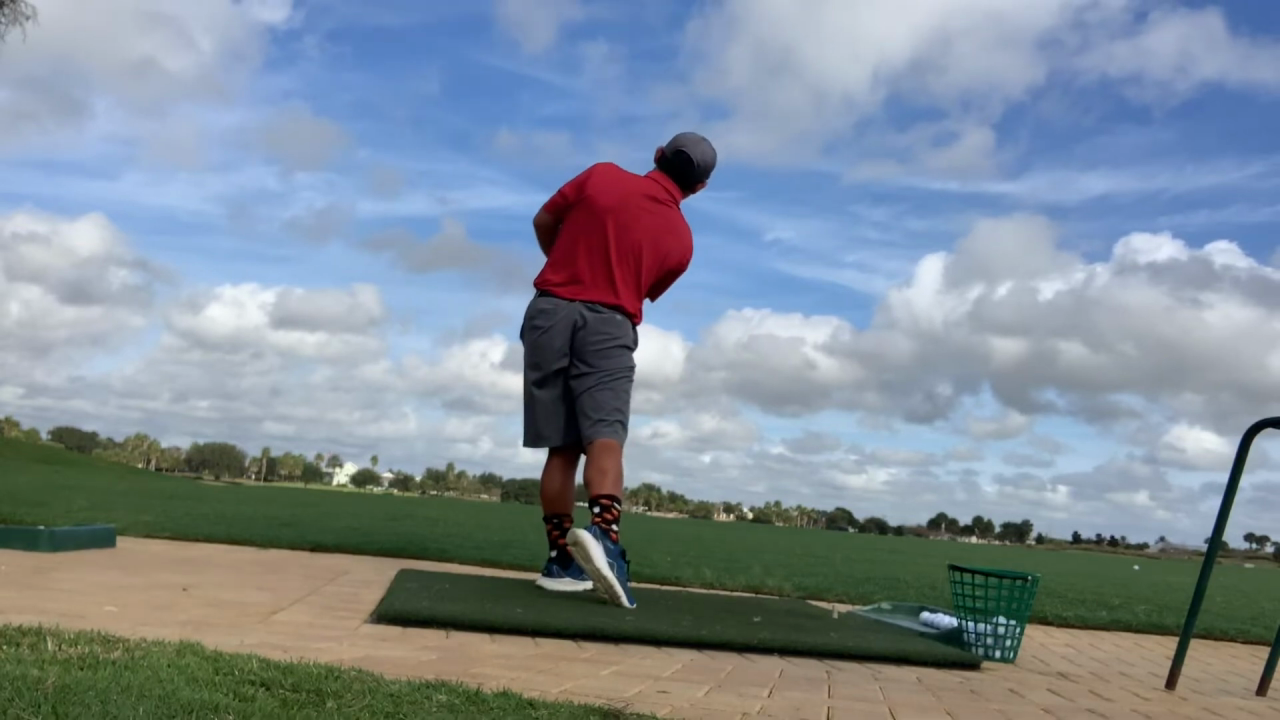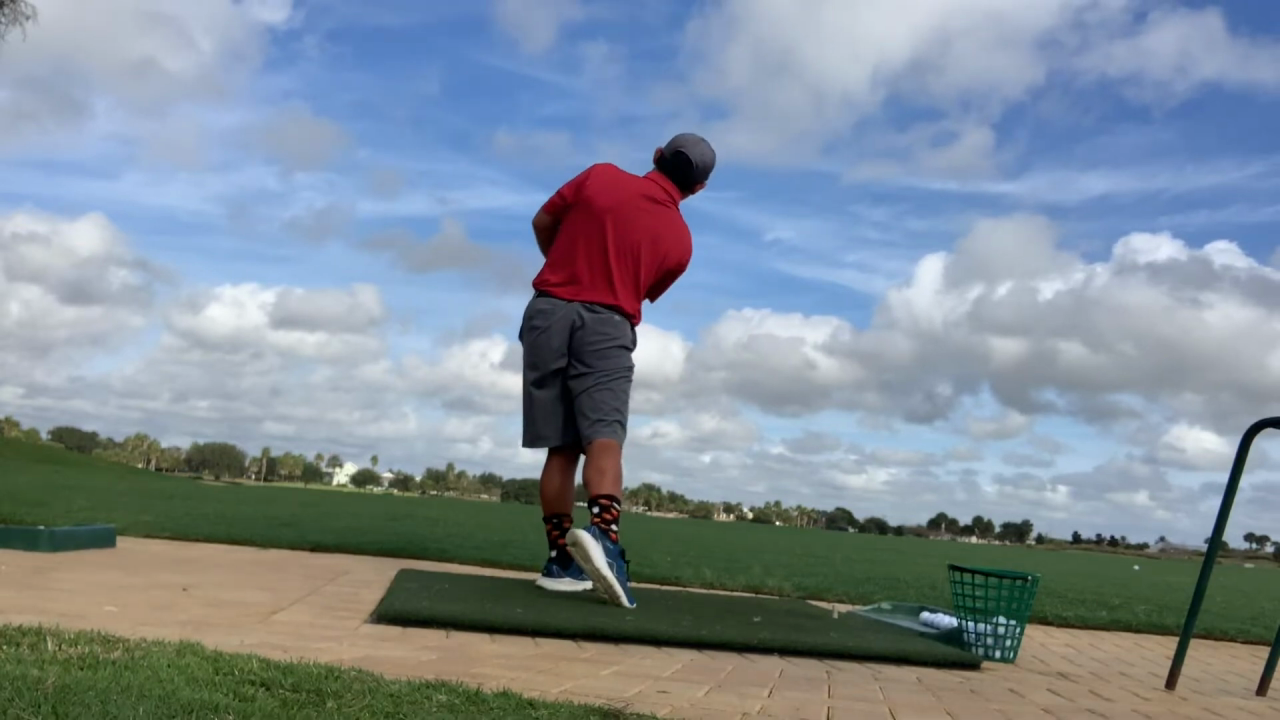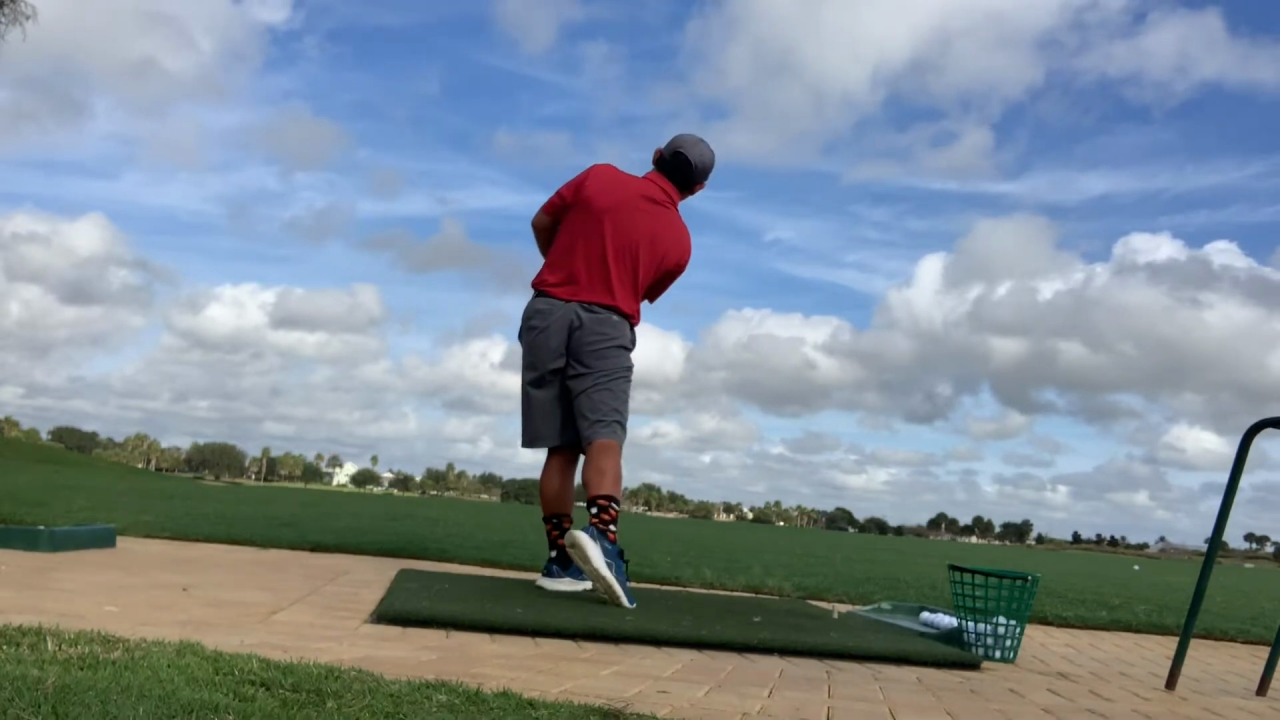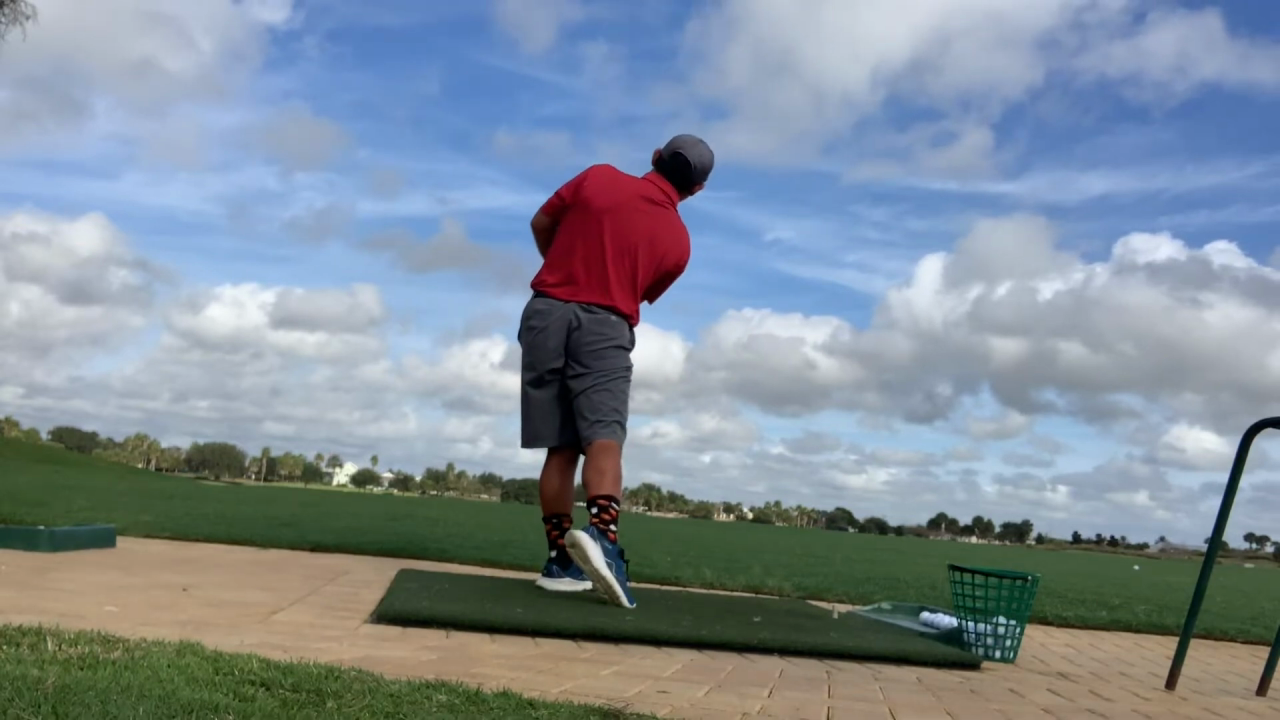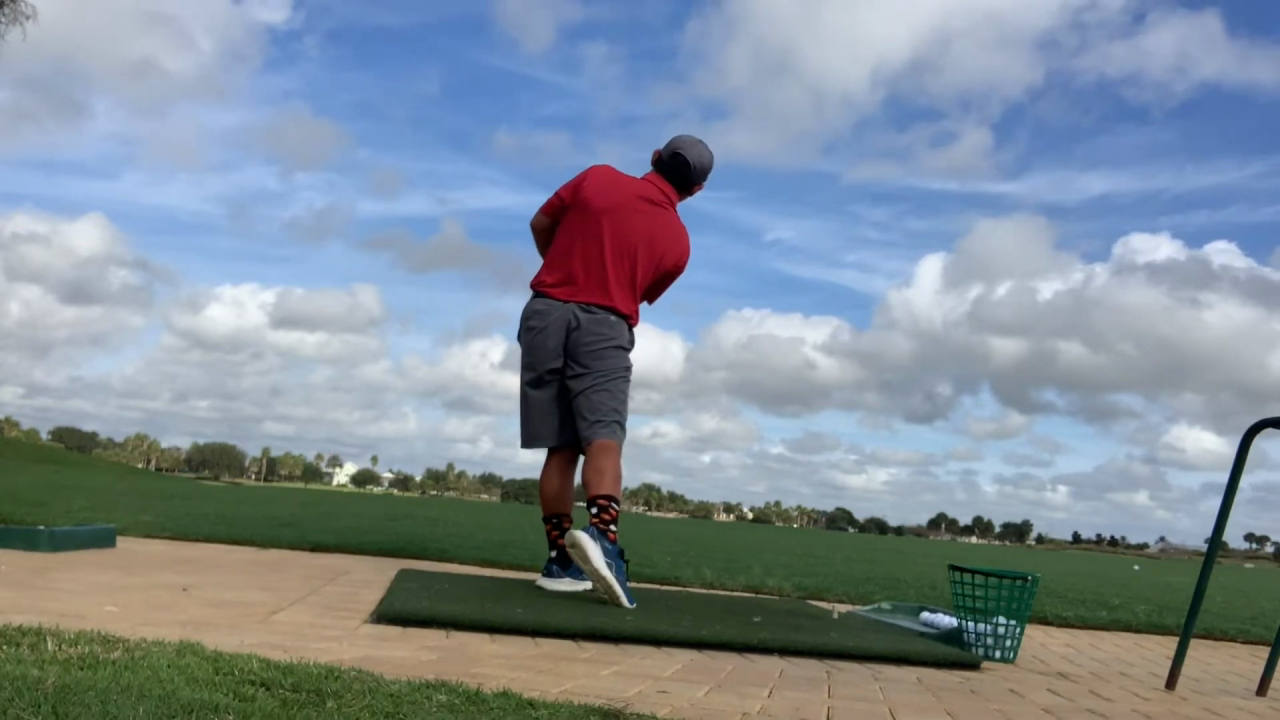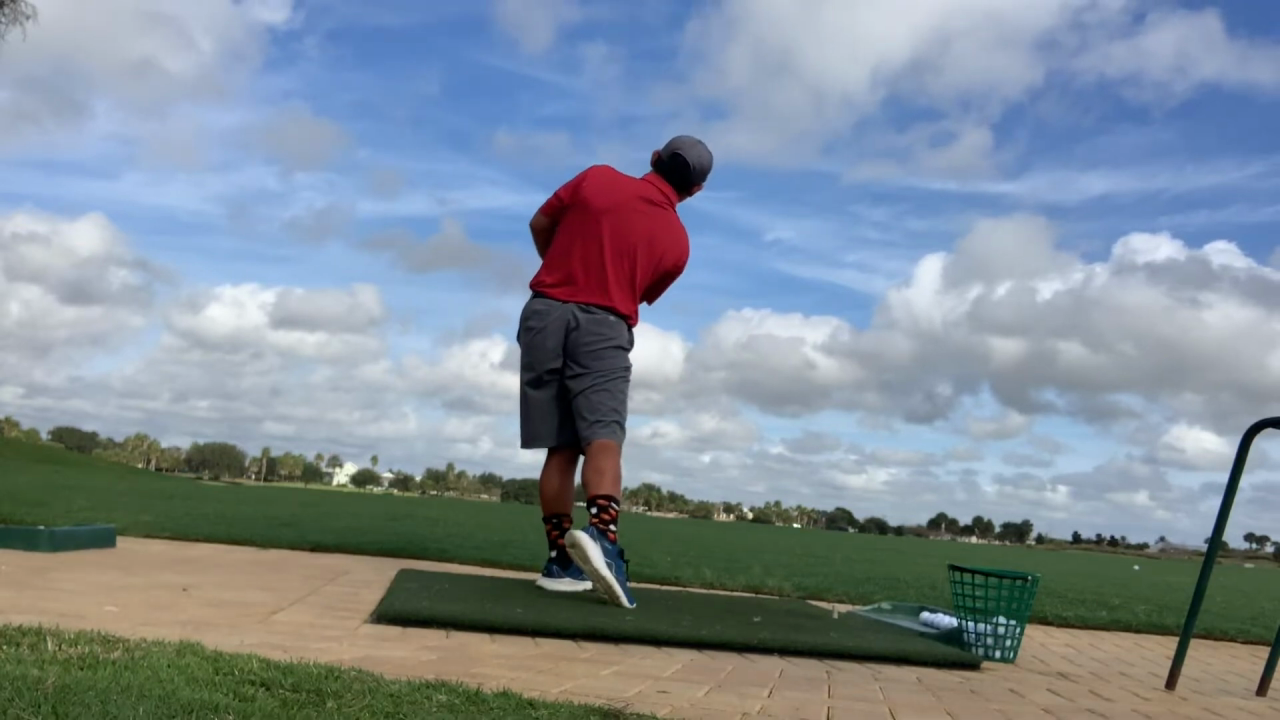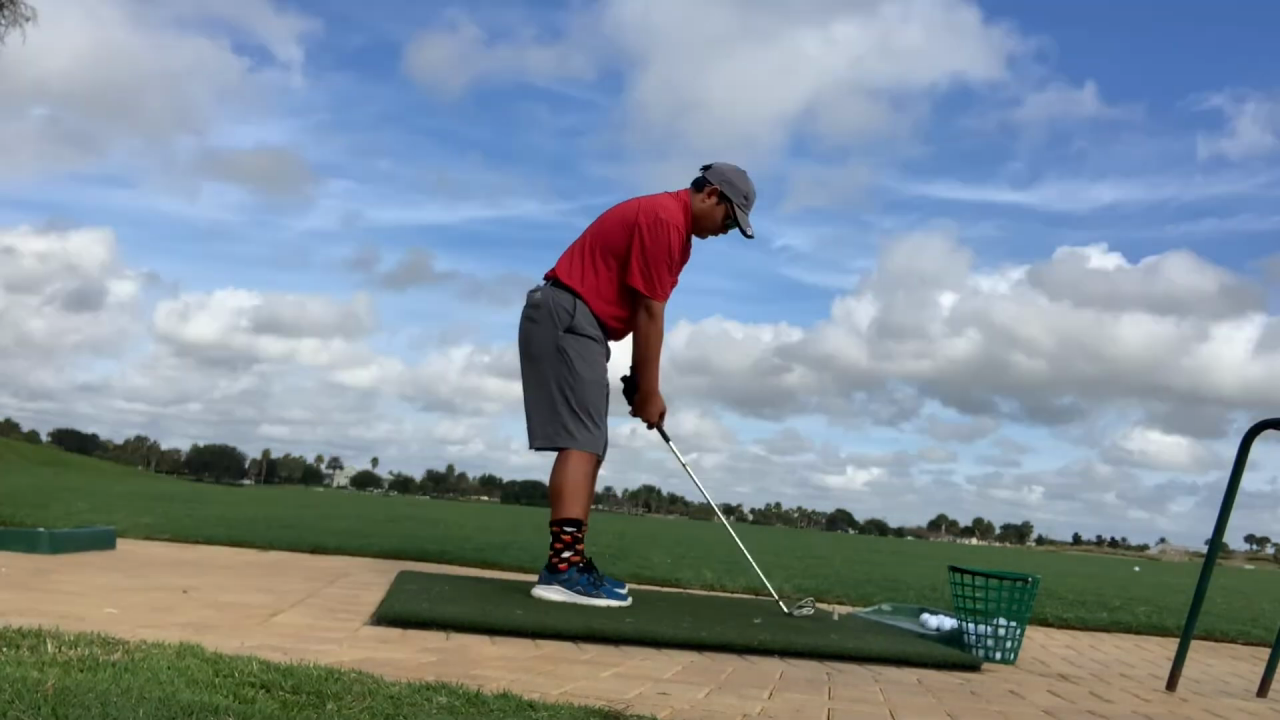
dt=0.1s
person 1, frame 1
left shoulder: (602, 176)
right shoulder: (680, 239)
left elbow: (543, 222)
left hip: (550, 312)
right hip: (608, 325)
left knee: (562, 445)
right knee: (605, 435)
left ankle: (561, 559)
right ankle: (603, 531)
person 1, frame 2
left shoulder: (600, 176)
right shoulder: (679, 240)
left elbow: (542, 223)
left hip: (549, 313)
right hip: (607, 326)
left knee: (561, 445)
right knee: (605, 435)
left ankle: (561, 559)
right ankle: (602, 532)
person 1, frame 3
left shoulder: (600, 177)
right shoulder: (678, 240)
left elbow: (541, 223)
left hip: (547, 313)
right hip: (605, 326)
left knee: (561, 446)
right knee: (604, 435)
left ankle: (561, 559)
right ankle: (601, 532)
person 1, frame 4
left shoulder: (599, 177)
right shoulder: (677, 241)
left elbow: (541, 224)
left hip: (547, 313)
right hip: (604, 327)
left knee: (561, 445)
right knee: (604, 435)
left ankle: (561, 559)
right ankle: (602, 532)
person 1, frame 5
left shoulder: (598, 178)
right shoulder: (677, 241)
left elbow: (540, 224)
left hip: (546, 313)
right hip: (603, 327)
left knee: (562, 446)
right knee: (604, 437)
left ankle: (561, 558)
right ankle: (601, 534)
person 1, frame 6
left shoulder: (598, 178)
right shoulder: (676, 241)
left elbow: (539, 225)
right elbow: (641, 296)
left hip: (545, 313)
right hip: (602, 327)
left knee: (562, 446)
right knee: (604, 437)
left ankle: (561, 557)
right ankle: (601, 533)
person 1, frame 7
left shoulder: (667, 220)
right shoulder: (664, 218)
left elbow: (641, 310)
right elbow: (649, 312)
left wrist: (640, 381)
right wrist: (649, 390)
left hip: (572, 321)
right hip: (566, 317)
left knee: (586, 444)
right knee: (581, 442)
left ankle: (567, 563)
right ankle: (563, 568)
